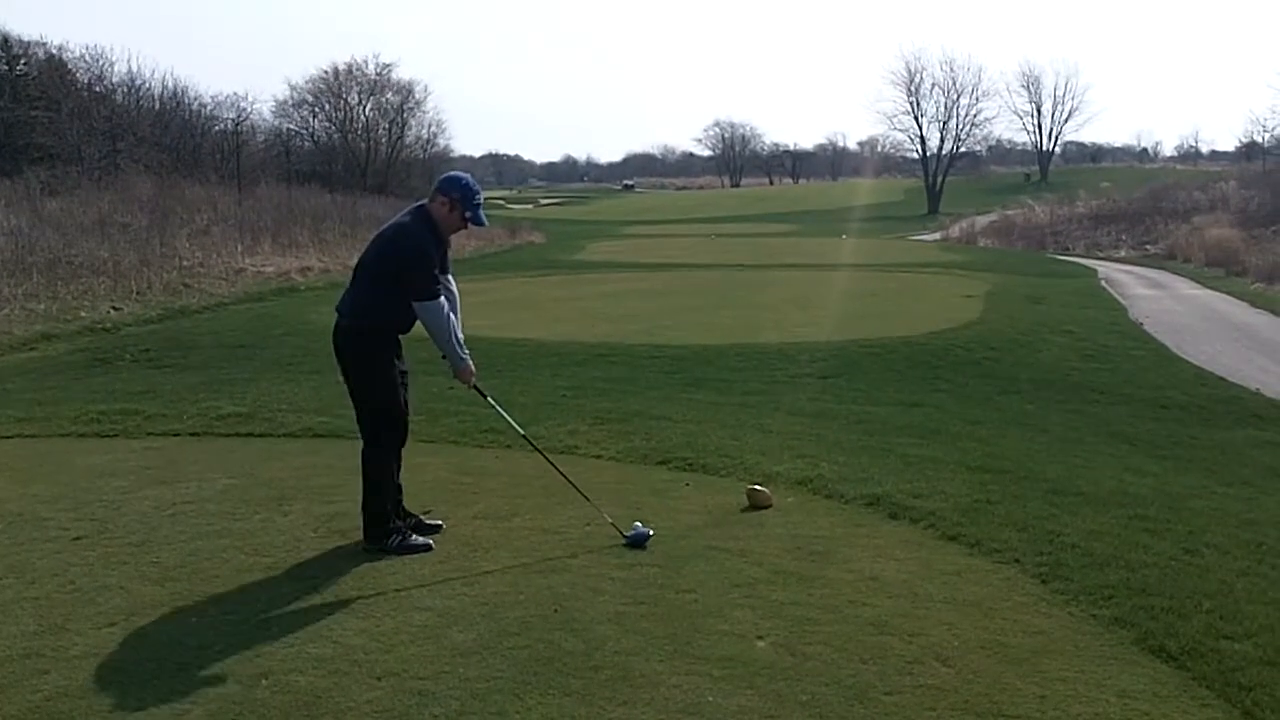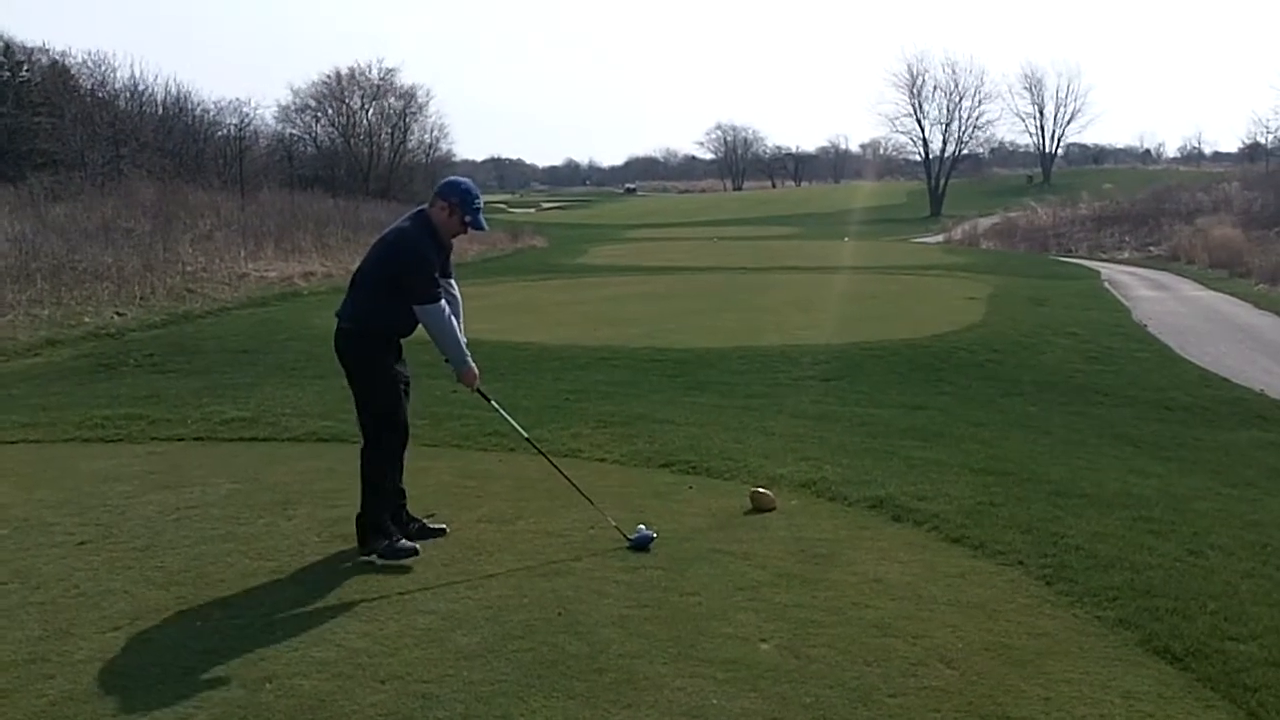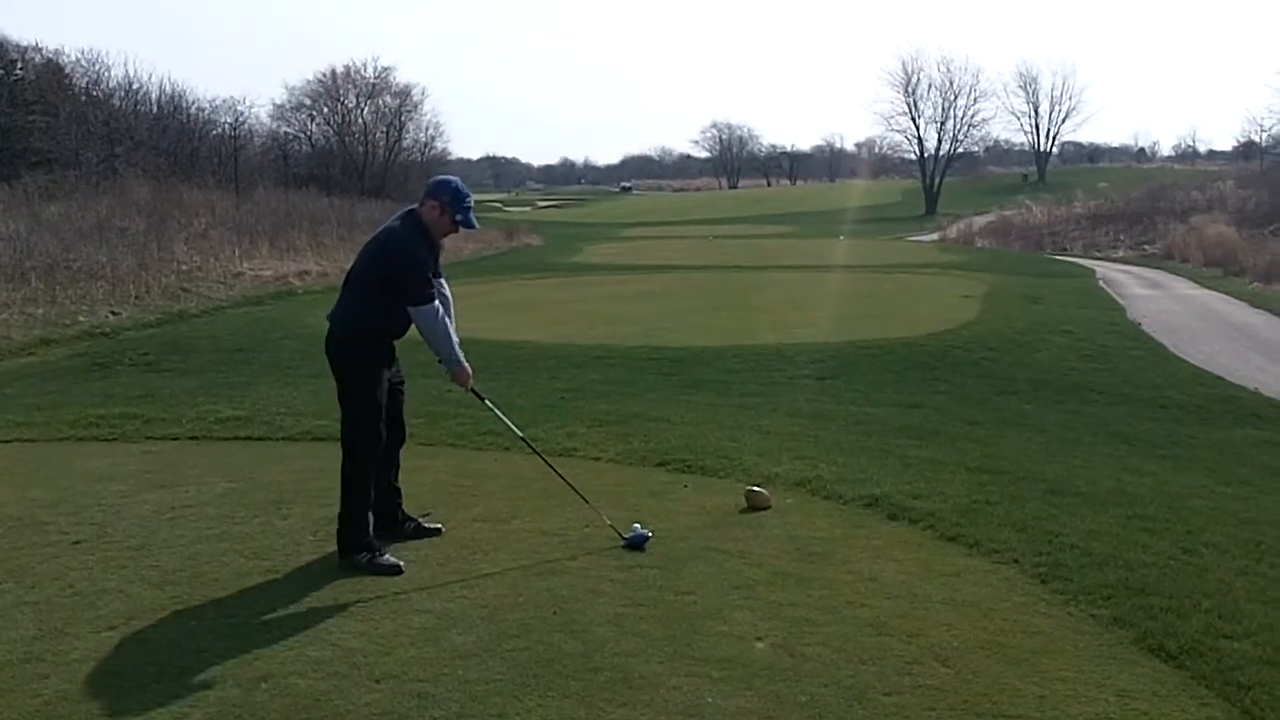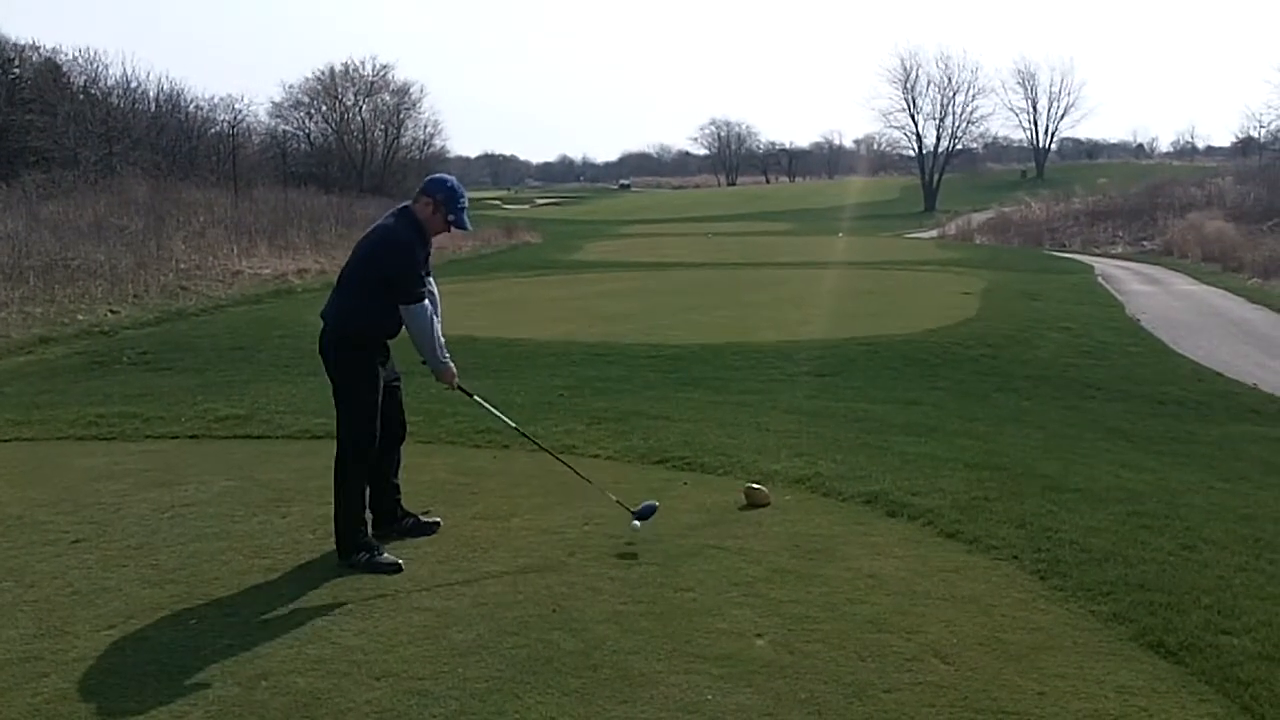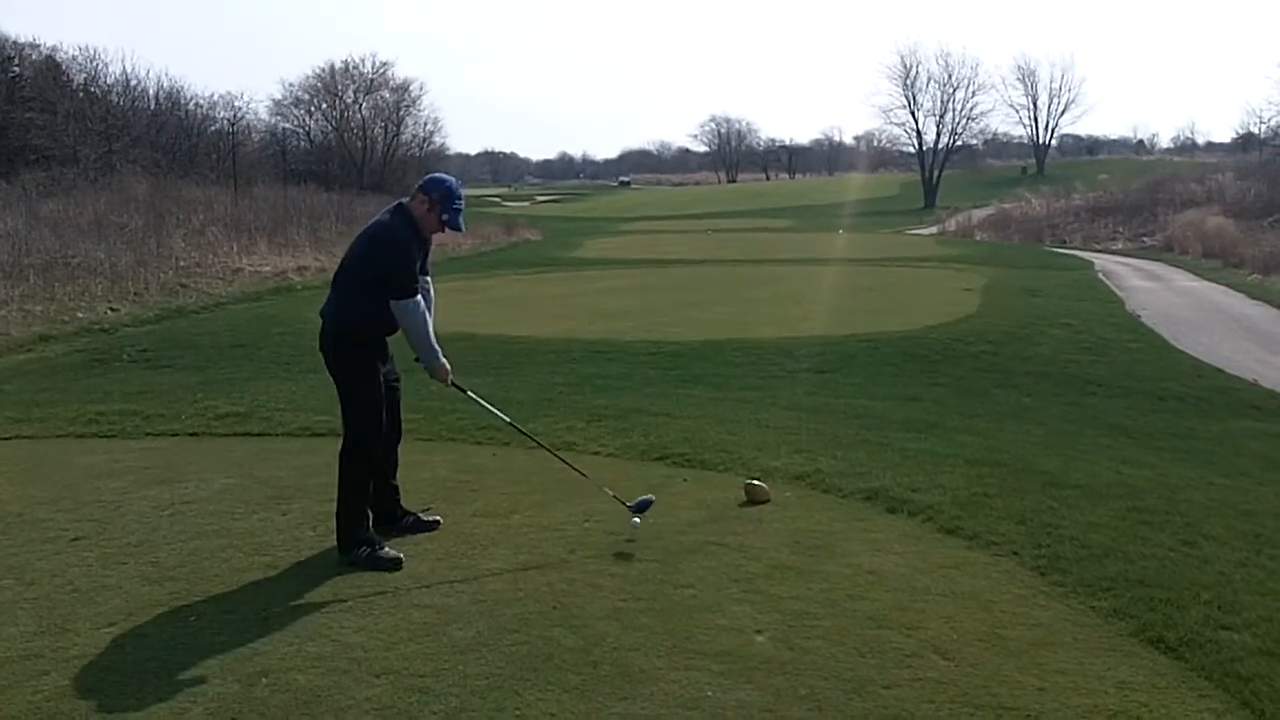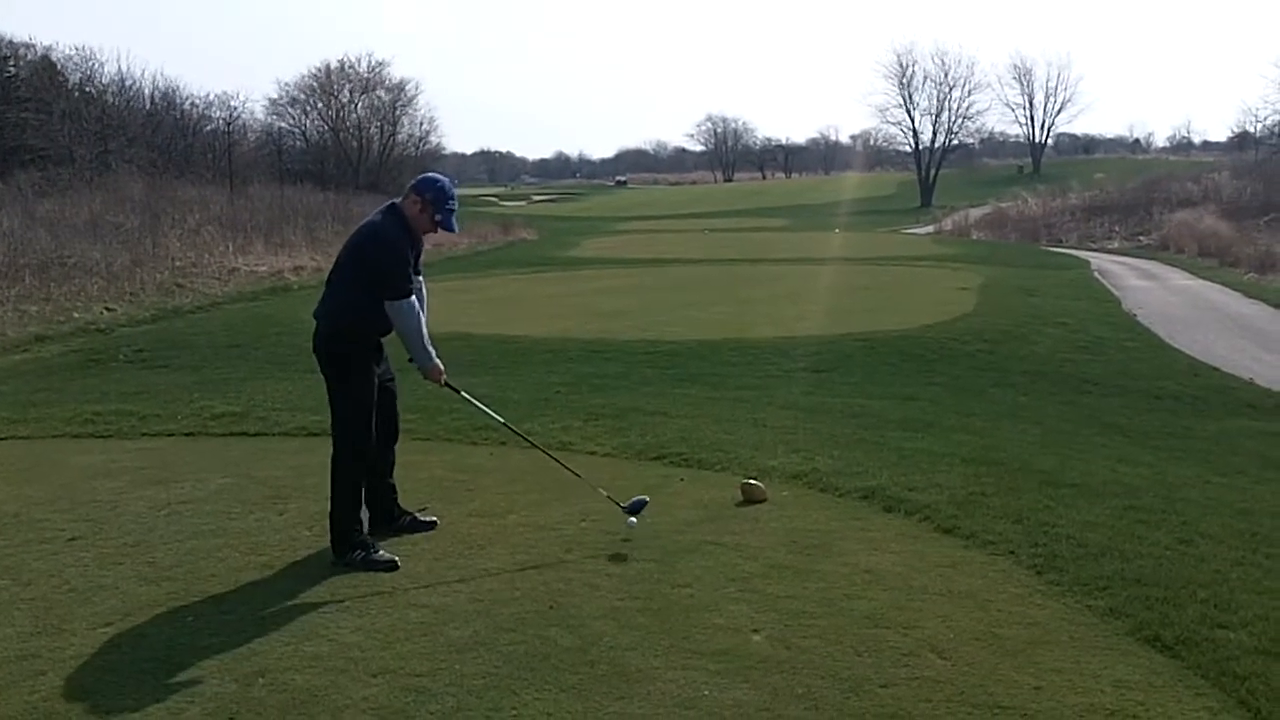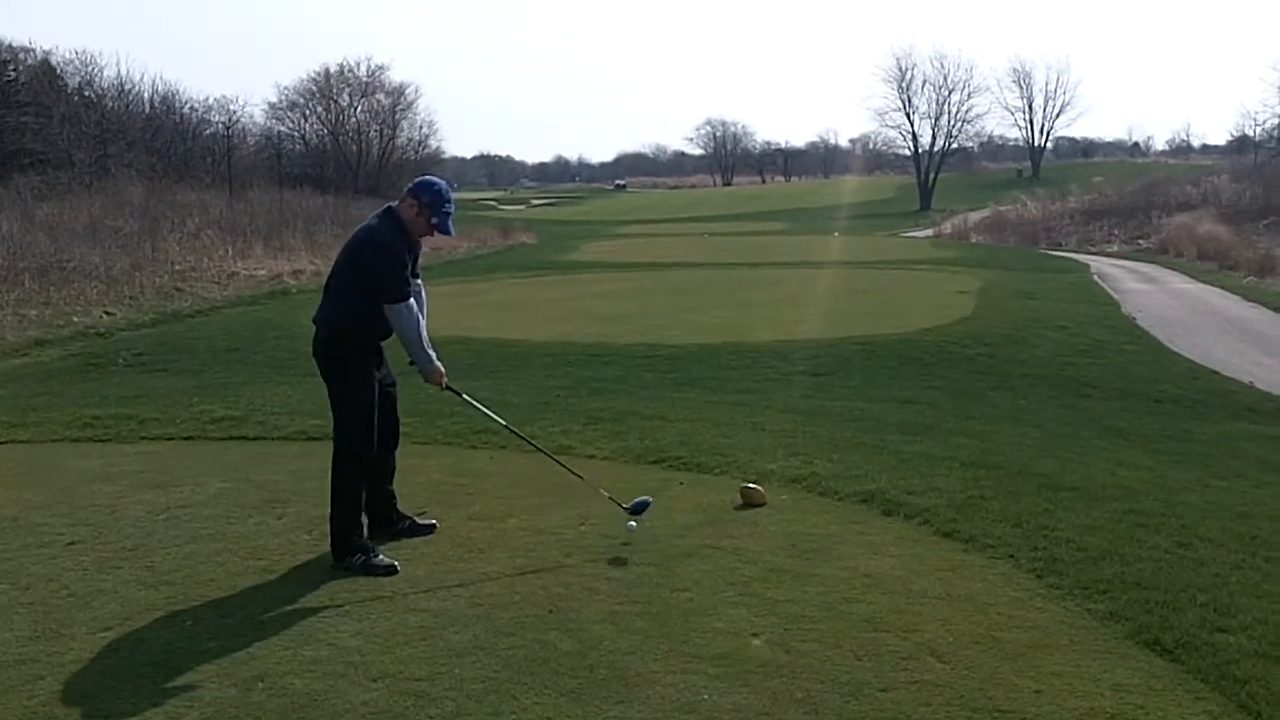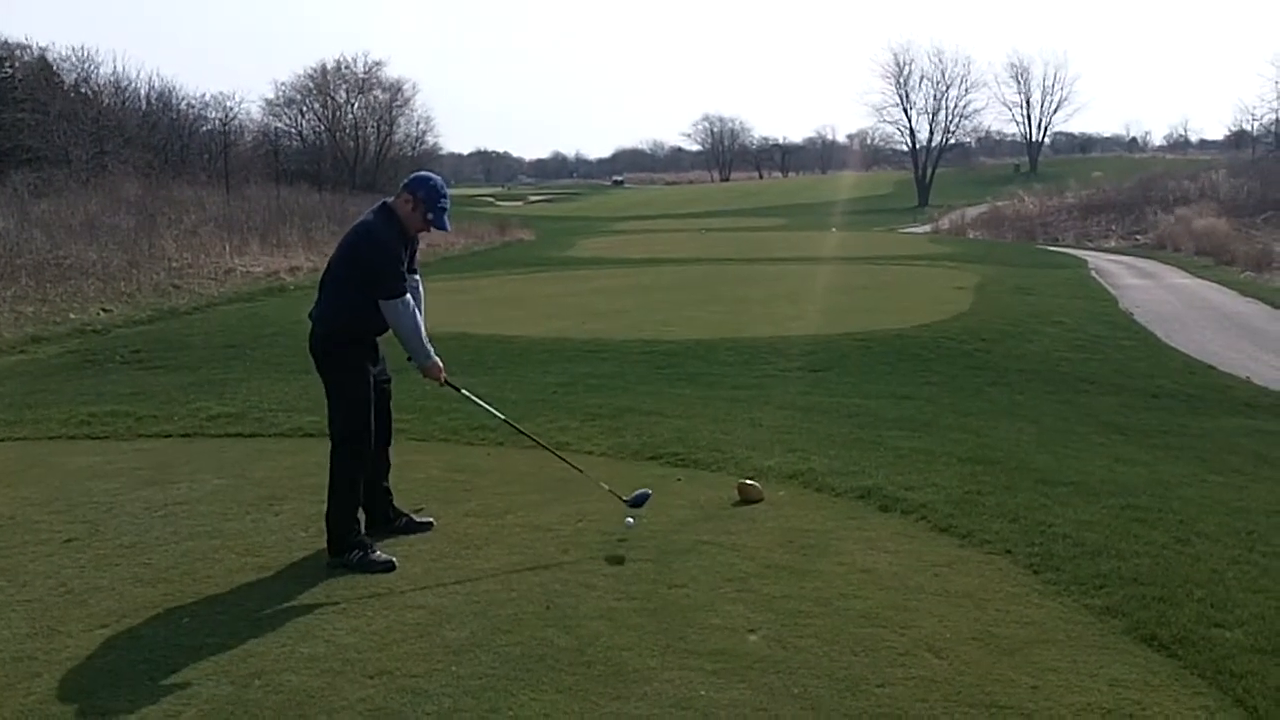
dt=0.2s
person 1, frame 1
left shoulder: (432, 231)
right shoulder: (410, 238)
left elbow: (447, 291)
right elbow: (432, 308)
left wrist: (458, 351)
right wrist: (459, 359)
left hip: (381, 335)
right hip: (361, 336)
left knee: (394, 425)
right knee: (383, 427)
left ankle: (391, 513)
right ankle: (382, 528)
person 1, frame 2
left shoulder: (434, 237)
right shoulder: (411, 242)
left elbow: (449, 295)
right elbow: (434, 312)
left wrist: (459, 355)
right wrist: (463, 363)
left hip: (384, 339)
right hip: (363, 341)
left knee: (395, 430)
right knee: (383, 430)
left ankle: (394, 517)
right ankle: (376, 530)
person 1, frame 3
left shoulder: (422, 237)
right shoulder: (403, 243)
left elbow: (439, 295)
right elbow: (427, 313)
left wrist: (452, 356)
right wrist: (456, 364)
left hip: (377, 343)
right hip: (354, 344)
left knee: (391, 433)
right knee: (364, 439)
left ankle: (389, 518)
right ankle: (355, 543)
person 1, frame 4
left shoulder: (413, 233)
right shoulder: (397, 240)
left elbow: (427, 293)
right elbow: (416, 311)
left wrist: (439, 354)
right wrist: (440, 363)
left hip: (371, 342)
right hip: (348, 344)
left knee: (391, 430)
right knee: (359, 439)
left ankle: (388, 515)
right ankle: (353, 542)
person 1, frame 5
left shoulder: (413, 233)
right shoulder: (392, 236)
left elbow: (422, 291)
right elbow: (409, 308)
left wrist: (430, 352)
right wrist: (434, 359)
left hip: (371, 338)
right hip: (348, 341)
left knee: (387, 429)
right knee: (364, 434)
left ankle: (388, 513)
right ankle: (355, 539)
person 1, frame 6
left shoulder: (405, 232)
right shoulder: (385, 237)
left elbow: (415, 291)
right elbow: (403, 308)
left wrist: (423, 354)
right wrist: (427, 360)
left hip: (366, 339)
right hip: (341, 343)
left knee: (385, 428)
right knee: (355, 438)
left ankle: (385, 513)
right ankle: (348, 541)
person 1, frame 7
left shoulder: (403, 236)
right shoulder: (381, 241)
left elbow: (414, 293)
right elbow: (402, 311)
left wrist: (424, 355)
right wrist: (428, 363)
left hip: (366, 343)
right hip: (341, 347)
left knee: (384, 433)
right knee: (356, 442)
left ankle: (384, 517)
right ankle: (348, 546)
person 1, frame 8
left shoulder: (399, 231)
right shoulder: (378, 236)
left elbow: (412, 288)
right elbow: (398, 307)
left wrist: (421, 351)
right wrist: (426, 358)
left hip: (361, 339)
right hip: (338, 343)
left knee: (379, 430)
right knee: (353, 438)
left ankle: (381, 514)
right ankle: (345, 542)
